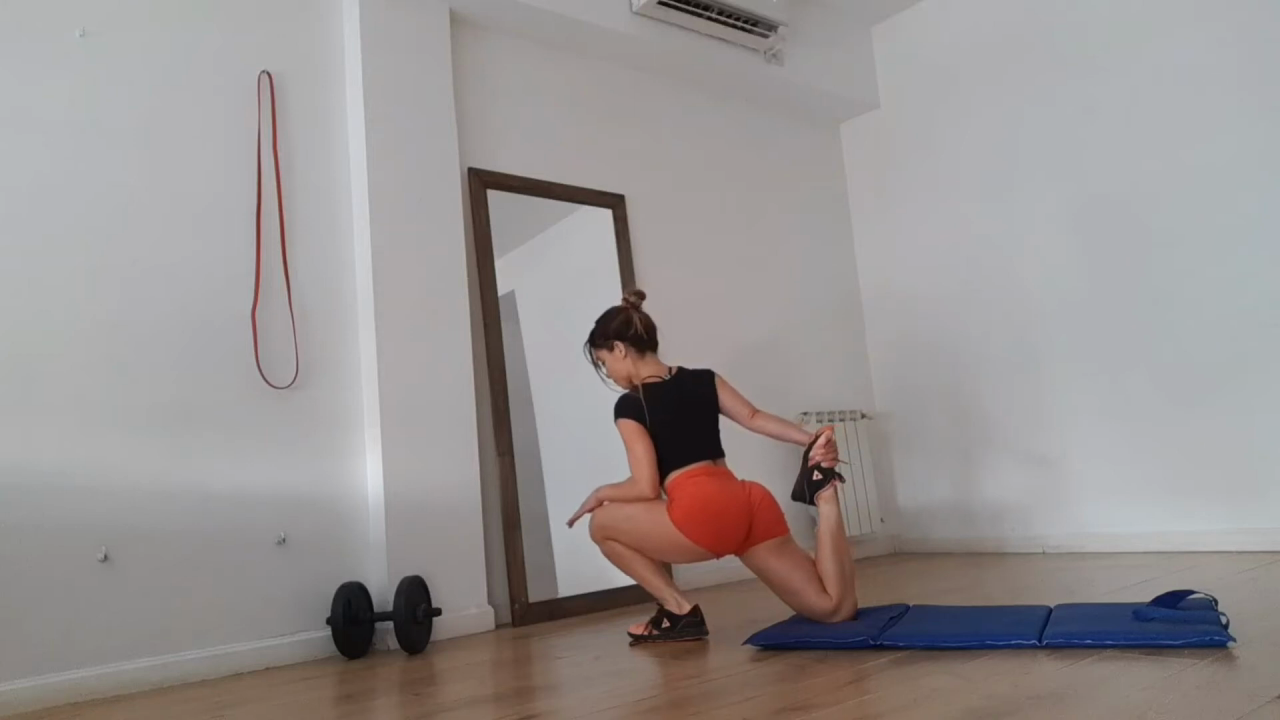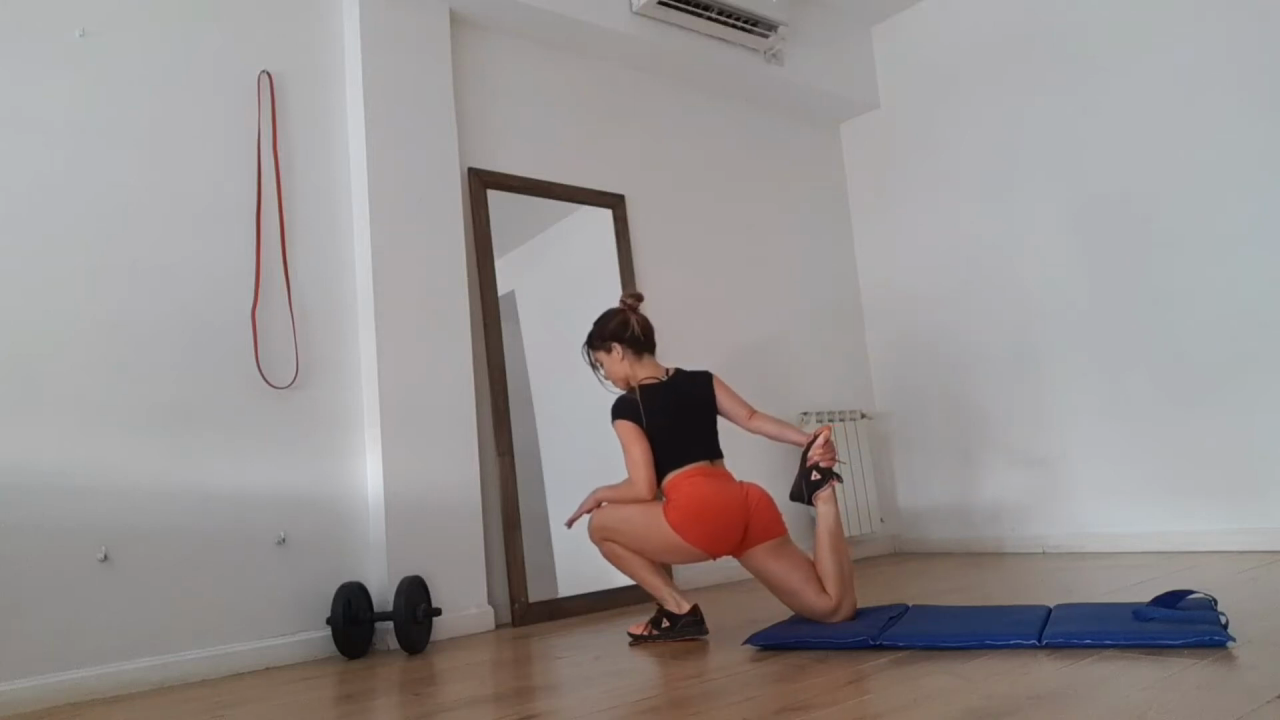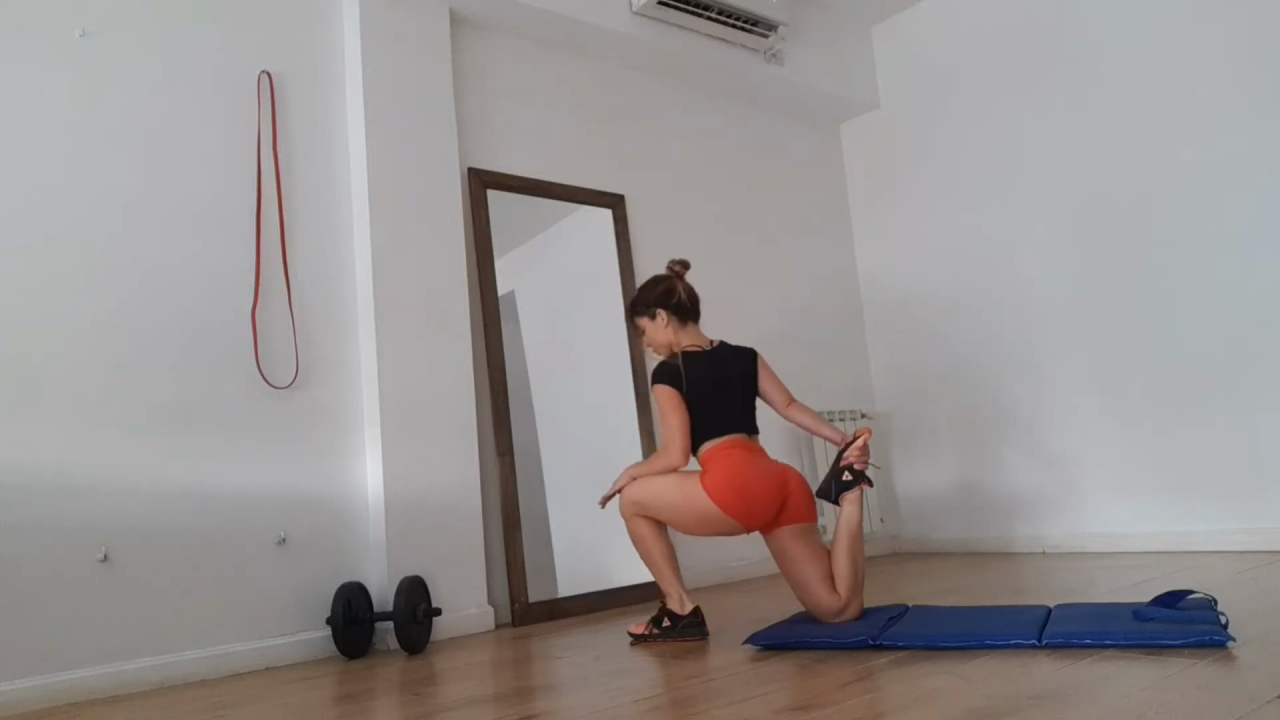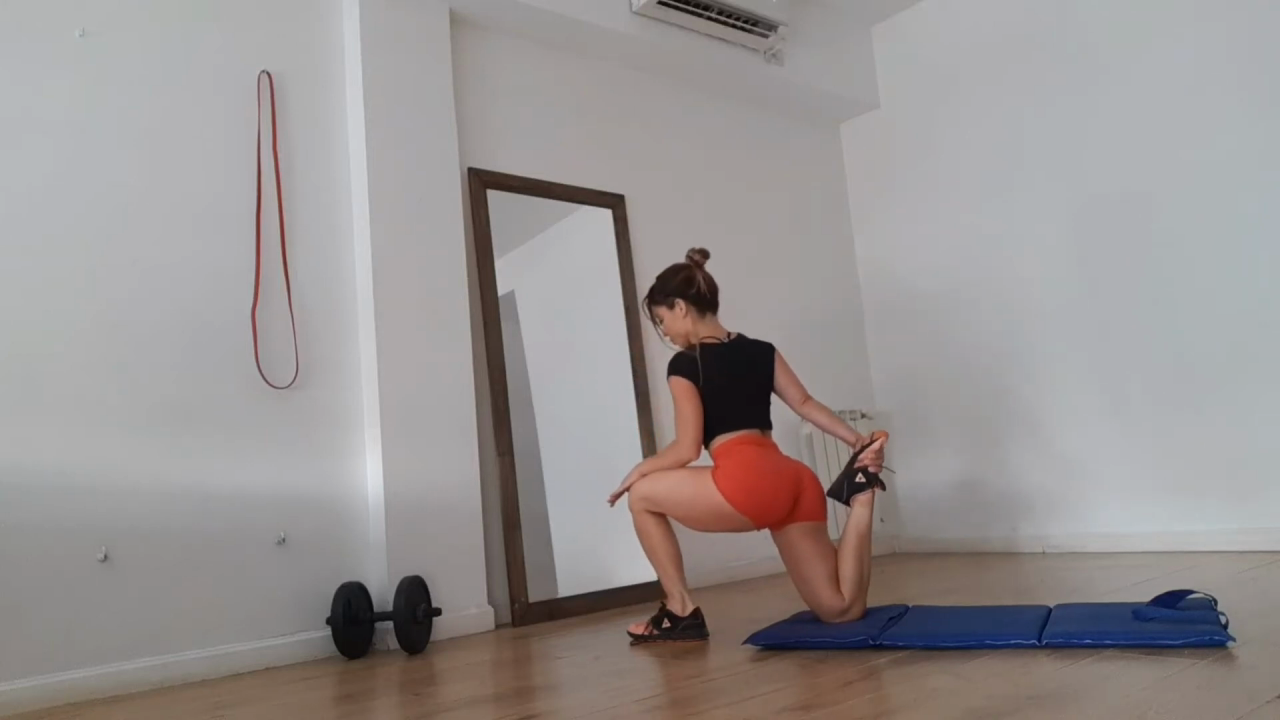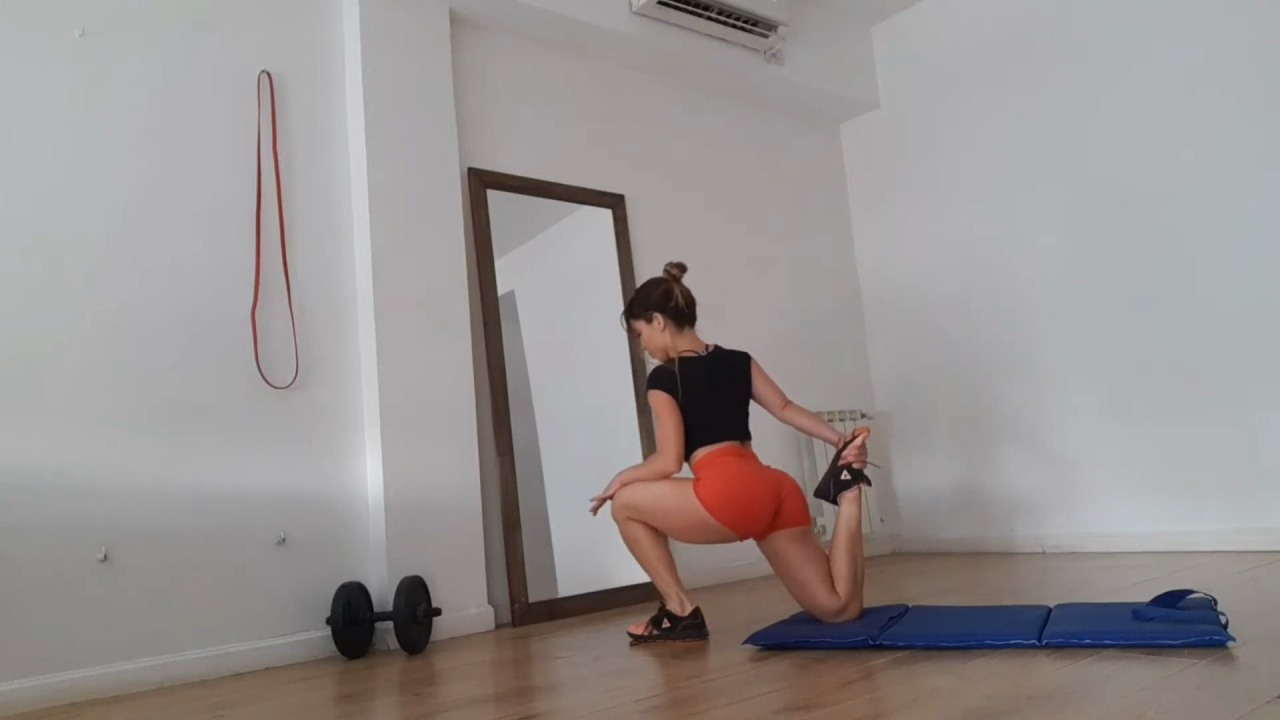
dt=1s
person 1, frame 1
left shoulder: (630, 405)
right shoulder: (703, 379)
left elbow: (646, 488)
right elbow: (753, 417)
left wrist: (601, 494)
right wrist: (813, 442)
left hip: (704, 513)
right hip: (752, 504)
left knee: (602, 524)
left ankle: (679, 611)
person 1, frame 2
left shoulder: (627, 407)
right shoulder: (701, 381)
left elbow: (643, 490)
right elbow: (751, 418)
left wrist: (599, 495)
right wrist: (810, 441)
left hip: (701, 515)
right hip: (750, 505)
left knee: (600, 525)
right knee: (836, 607)
left ankle: (678, 611)
person 1, frame 3
left shoulder: (668, 374)
right shoulder: (744, 356)
left elbow: (675, 457)
right elbow: (790, 406)
left wrist: (631, 472)
right wrist: (845, 441)
left hip: (736, 487)
right hip: (785, 485)
left knee: (632, 500)
right knee: (839, 607)
left ankle: (681, 611)
person 1, frame 4
left shoulder: (684, 365)
right shoulder: (761, 350)
left elbow: (687, 449)
right elbow: (805, 404)
left wrist: (639, 469)
right wrist: (859, 442)
left hip: (749, 482)
right hip: (796, 482)
left knee: (642, 496)
right knee: (841, 608)
left ankle: (681, 613)
person 1, frame 5
left shoulder: (663, 379)
right shoulder: (738, 361)
left elbow: (669, 462)
right elbow: (786, 408)
left wrist: (622, 478)
right wrist: (842, 441)
left hip: (730, 494)
right hip: (777, 491)
left knee: (625, 503)
right knee: (839, 608)
left ankle: (680, 613)
